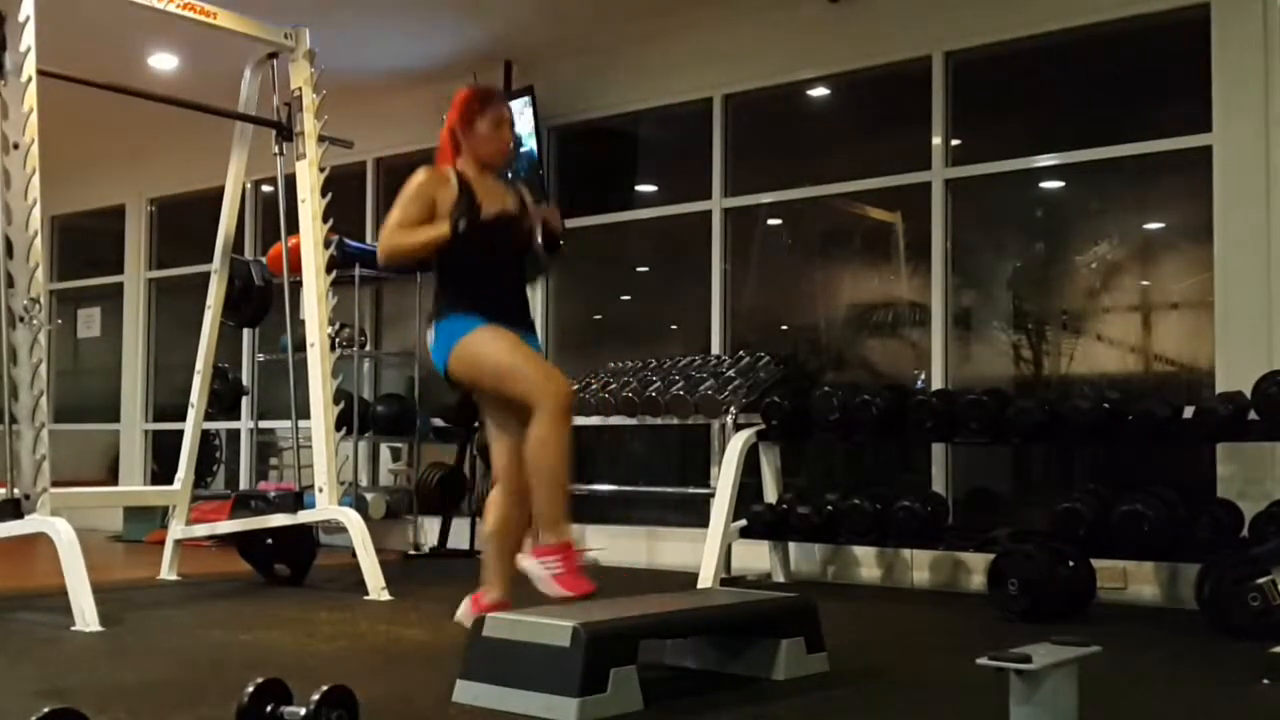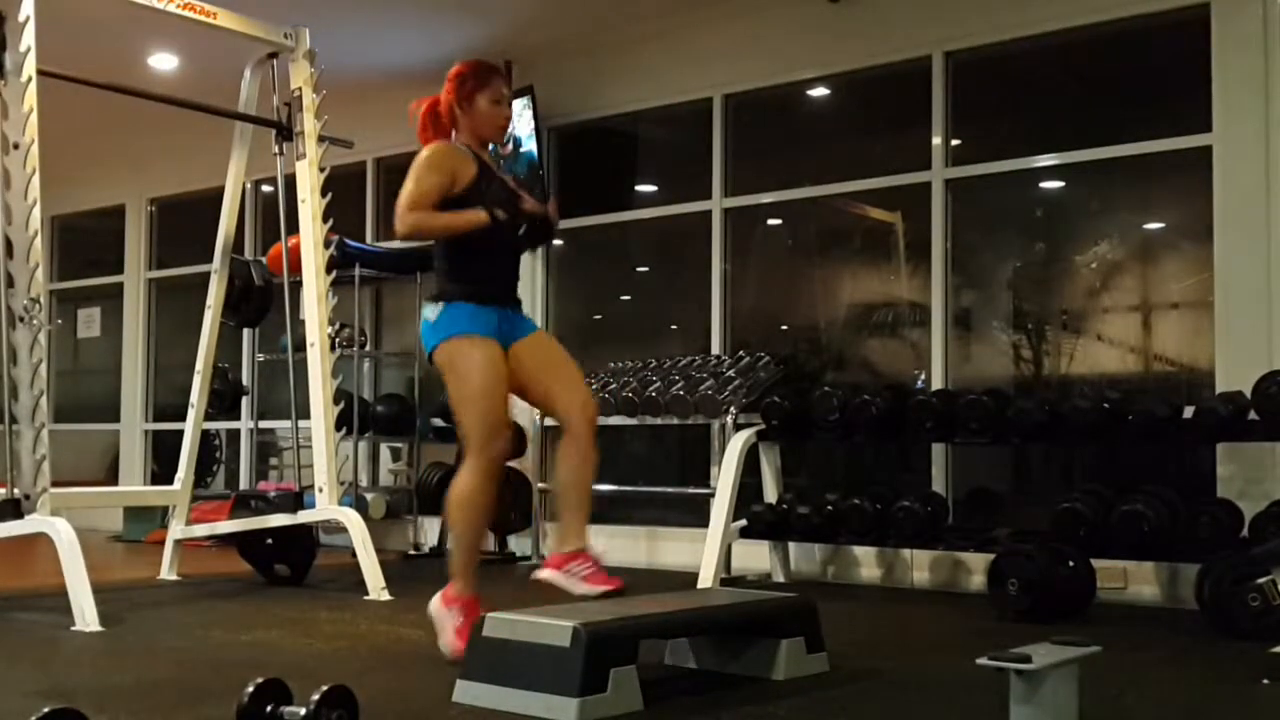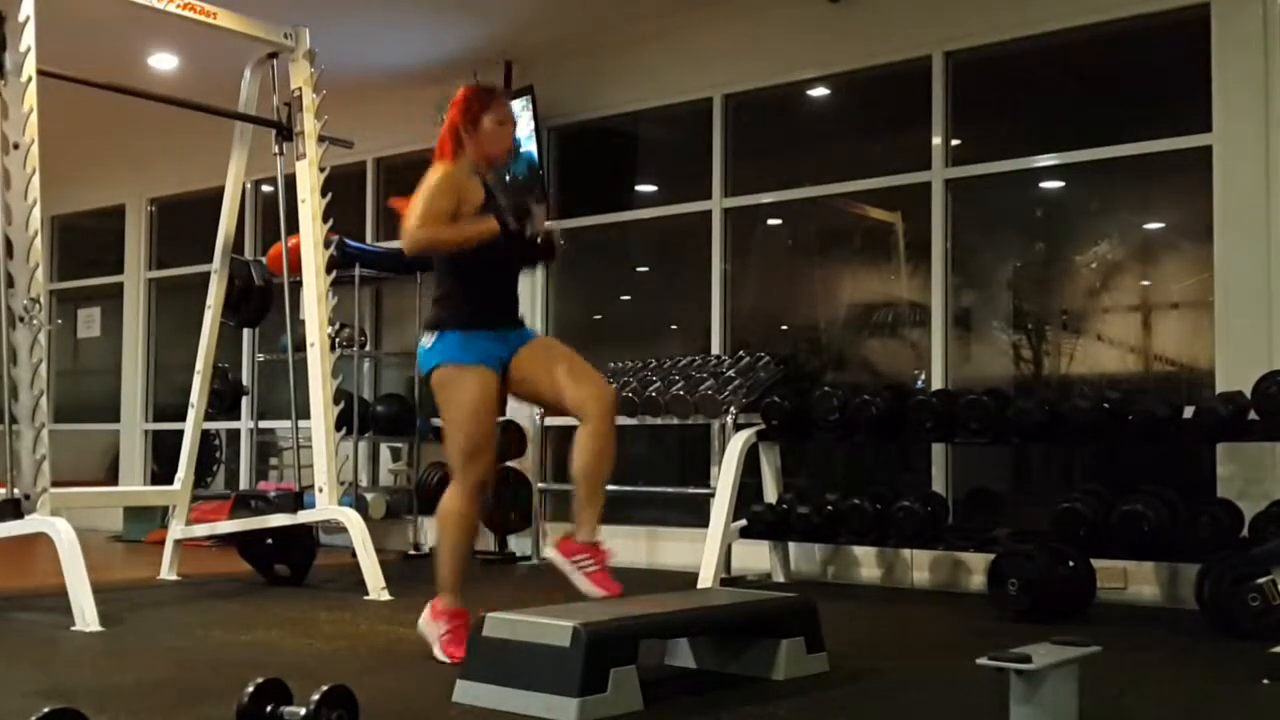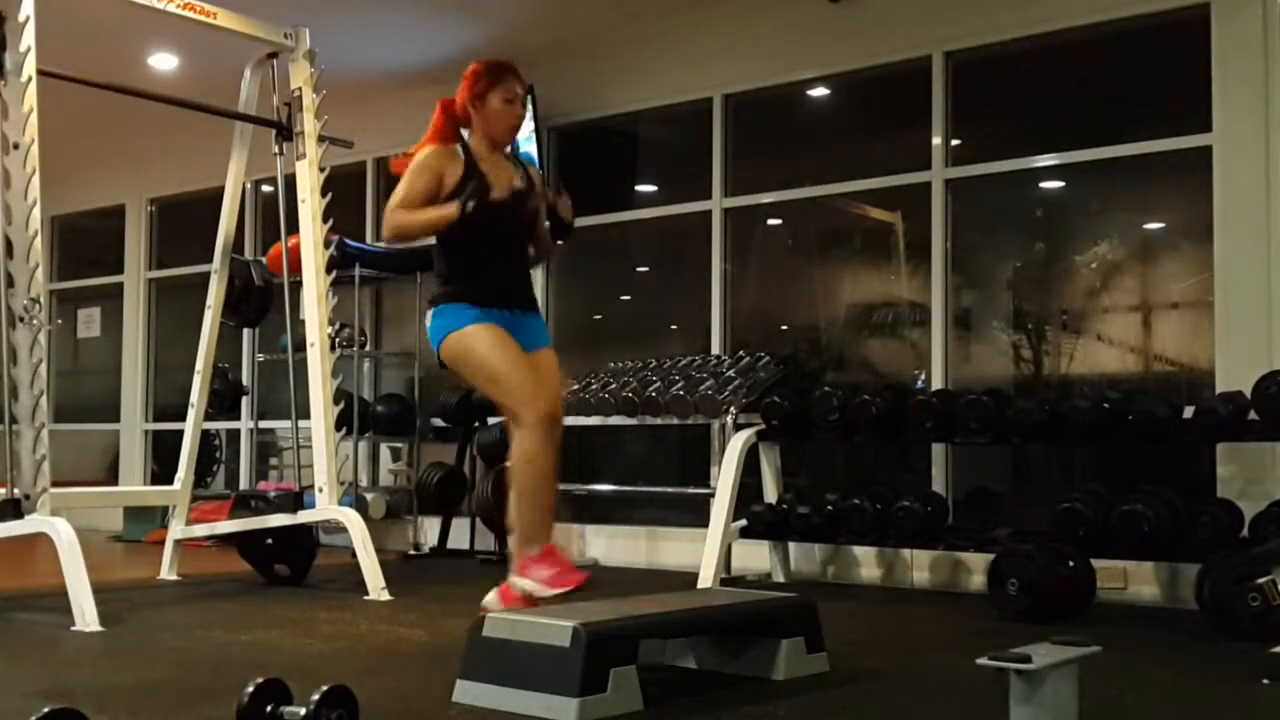
dt=0.2s
person 1, frame 1
left shoulder: (517, 195)
right shoulder: (435, 183)
left elbow: (525, 268)
right elbow: (388, 249)
right wrist: (454, 228)
left hip: (517, 325)
right hip: (462, 326)
left knee: (511, 476)
right knee: (556, 397)
left ankle: (486, 599)
right ankle: (553, 546)
person 1, frame 2
left shoulder: (498, 172)
right shoulder: (442, 157)
right elbow: (405, 220)
left wrist: (535, 230)
right wrist: (491, 217)
left hip: (507, 318)
right hip: (460, 317)
left knee: (582, 412)
right knee: (488, 453)
left ankle: (571, 553)
right ankle: (459, 595)
person 1, frame 3
left shoulder: (503, 192)
right shoulder: (452, 176)
right elbow: (414, 238)
left wrist: (532, 249)
right wrist: (498, 226)
left hip: (509, 334)
right hip: (460, 339)
left knee: (599, 401)
right knee: (473, 475)
left ankle: (582, 544)
right ankle: (447, 609)
person 1, frame 4
left shoulder: (525, 175)
right shoulder: (440, 158)
right elbow: (391, 229)
left wrist: (557, 225)
right wrist: (463, 208)
left hip: (521, 316)
right hip: (461, 314)
left knee: (542, 438)
right knee: (540, 409)
left ankle: (513, 592)
right ankle: (532, 557)
